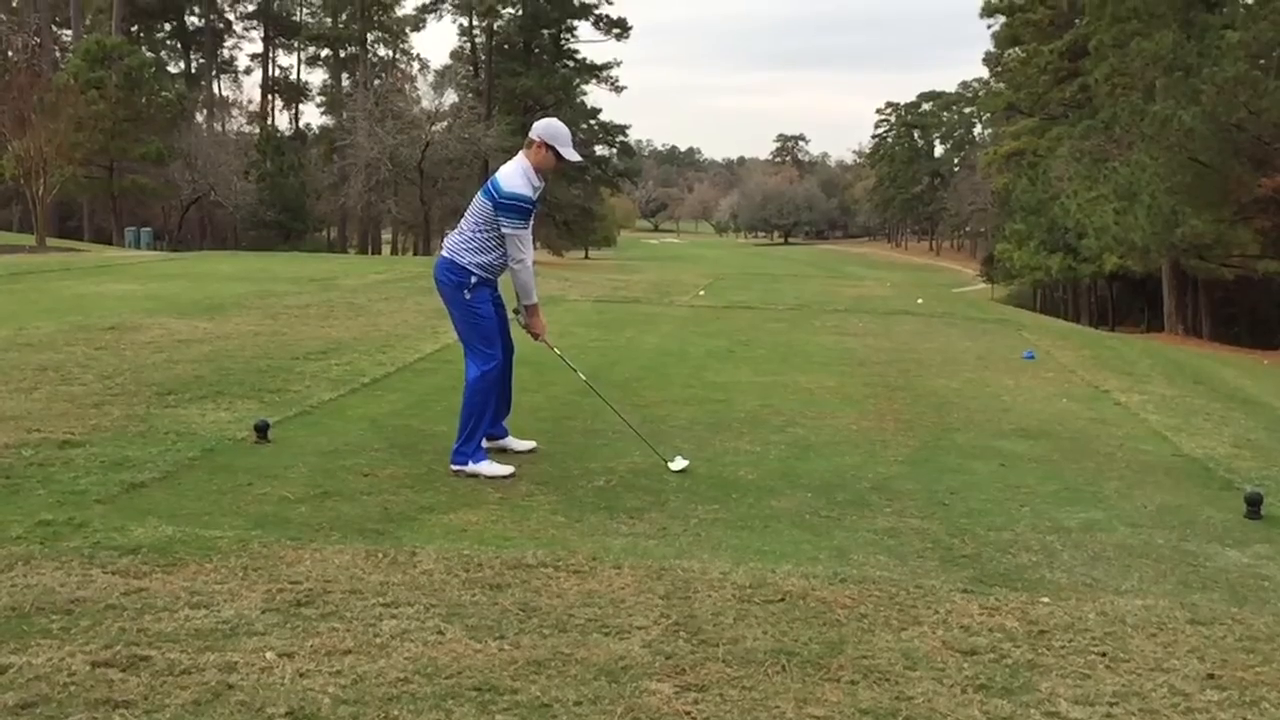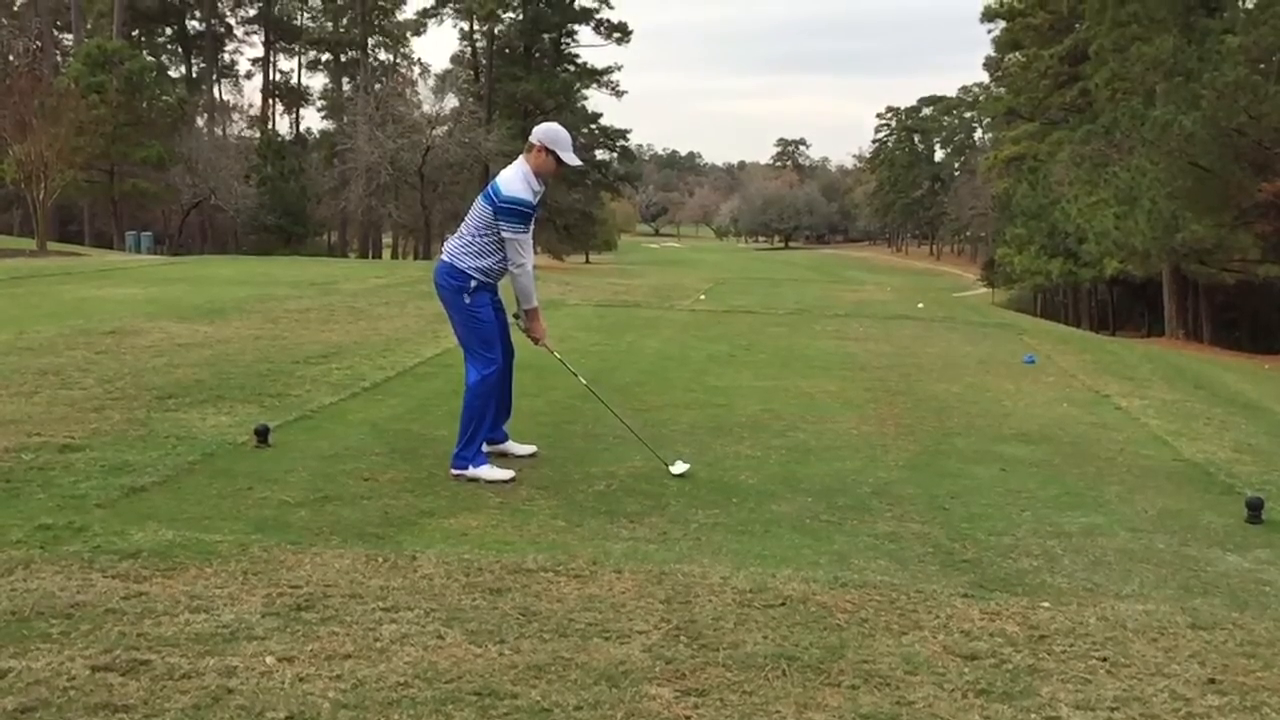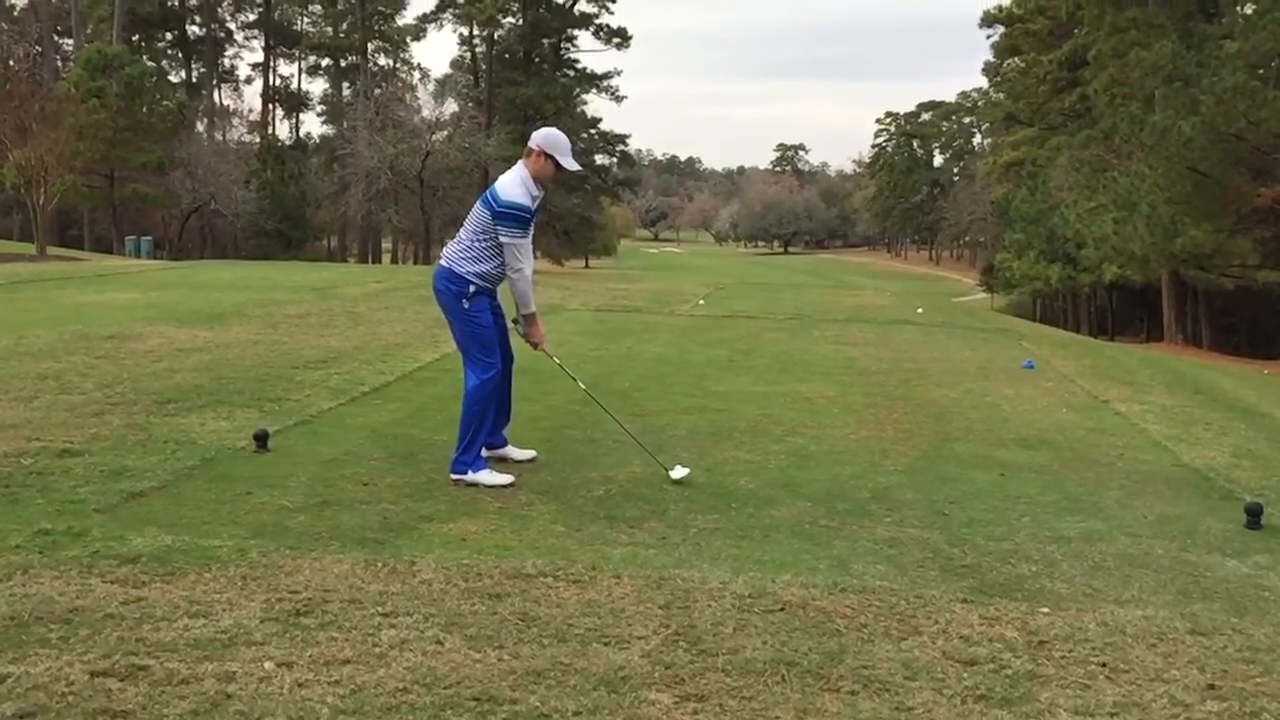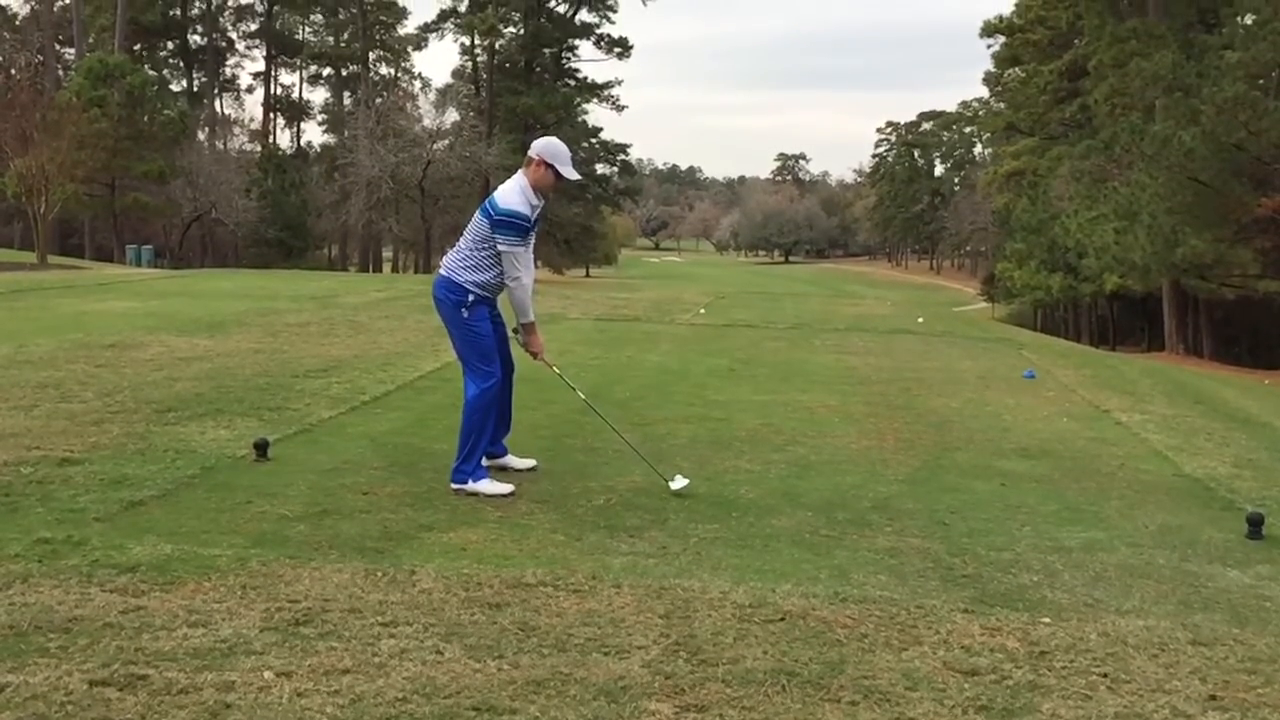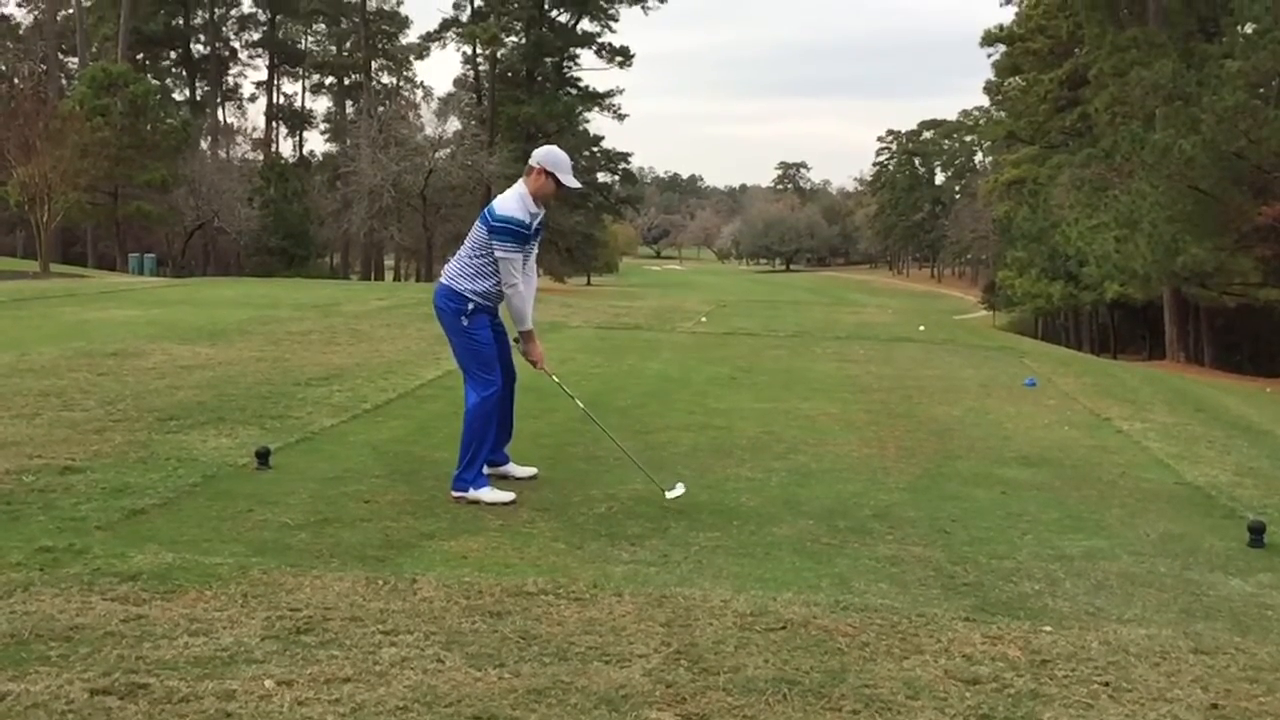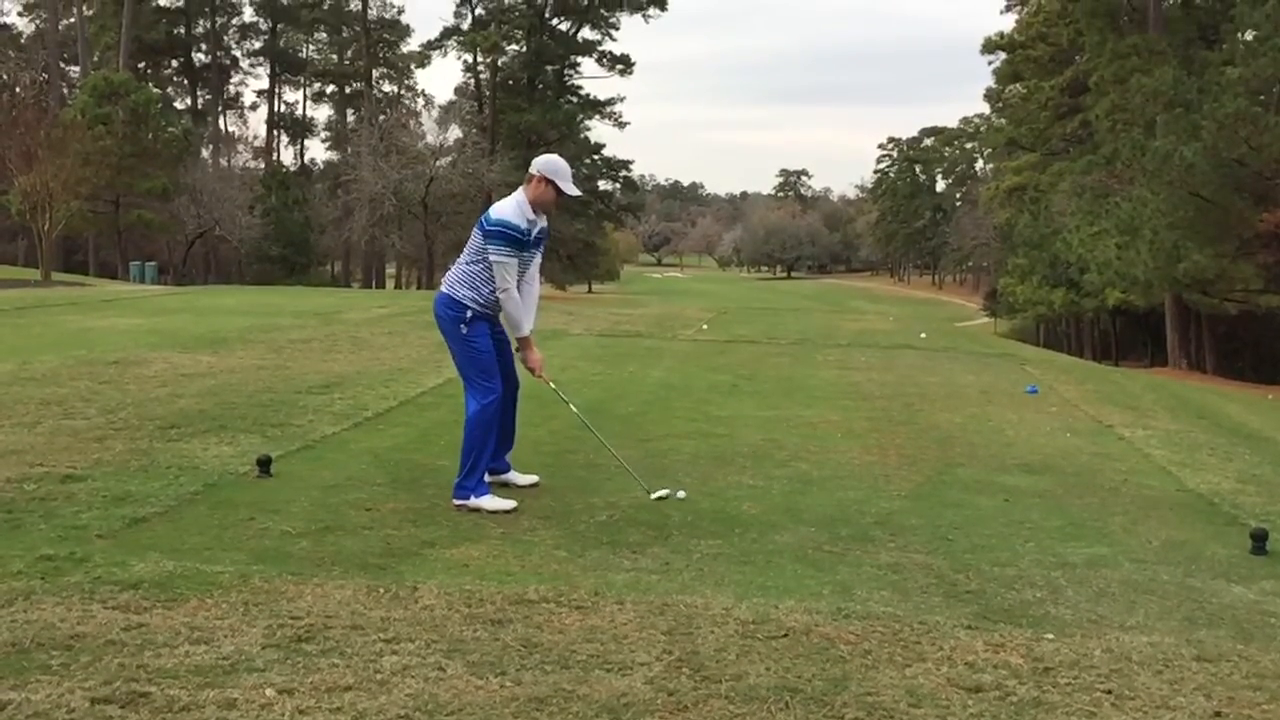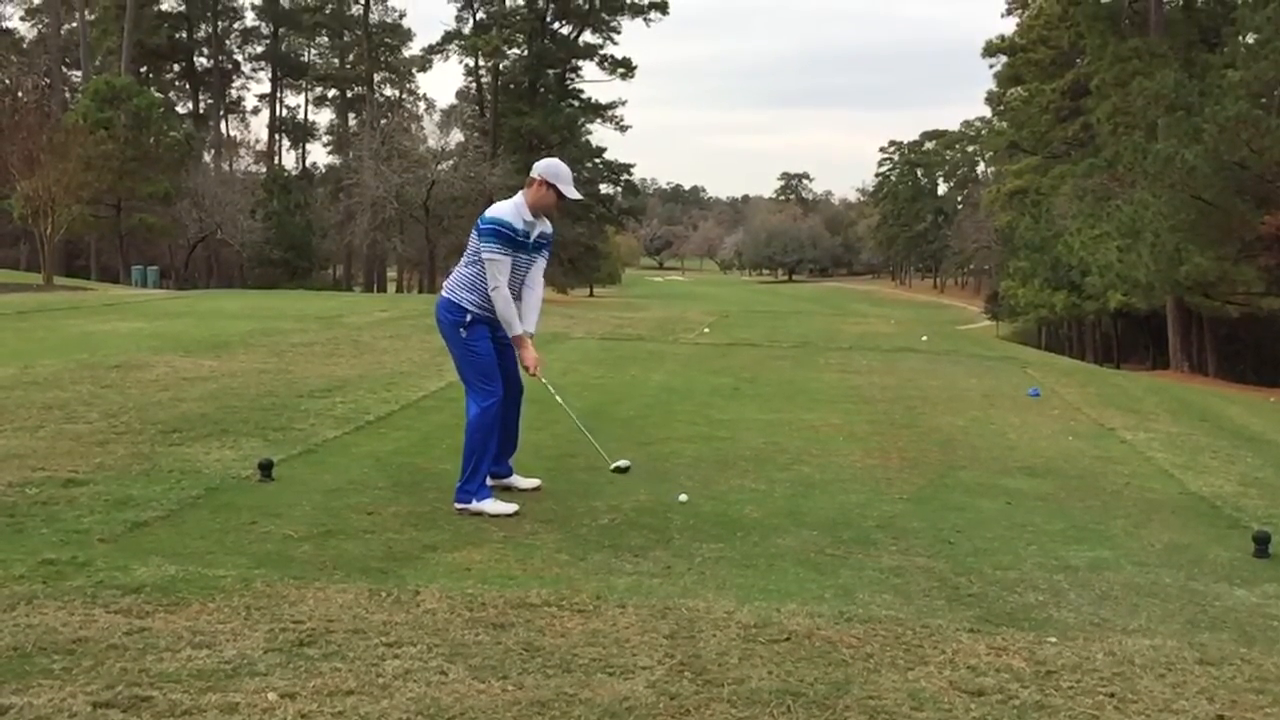
dt=0.7s
person 1, frame 1
left shoulder: (522, 177)
right shoulder: (515, 188)
left elbow: (519, 253)
right elbow: (519, 258)
left wrist: (526, 304)
right wrist: (533, 311)
left hip: (476, 275)
right hip: (461, 275)
left knee: (502, 353)
right knee: (486, 361)
left ankle: (494, 432)
right ankle: (467, 455)
person 1, frame 2
left shoulder: (524, 183)
right shoulder: (516, 193)
left elbow: (521, 257)
right elbow: (519, 262)
left wrist: (527, 309)
right wrist: (533, 314)
left hip: (477, 279)
right hip: (461, 279)
left knee: (503, 357)
right knee: (486, 364)
left ankle: (494, 436)
right ankle: (467, 460)
person 1, frame 3
left shoulder: (526, 189)
right shoulder: (514, 198)
left elbow: (522, 260)
right elbow: (517, 267)
left wrist: (526, 314)
right wrist: (531, 320)
left hip: (477, 284)
right hip: (460, 284)
left knee: (502, 361)
right knee: (485, 369)
left ankle: (493, 441)
right ankle: (467, 465)
person 1, frame 4
left shoulder: (530, 201)
right shoulder: (512, 206)
left elbow: (525, 265)
right elbow: (515, 276)
left wrist: (525, 323)
right wrist: (530, 328)
left hip: (478, 294)
right hip: (459, 293)
left knee: (503, 370)
right knee: (485, 378)
left ankle: (493, 449)
right ankle: (467, 474)
person 1, frame 5
left shoulder: (534, 212)
right shoulder: (509, 214)
left elbow: (528, 273)
right elbow: (512, 284)
left wrist: (526, 331)
right wrist: (529, 337)
left hip: (481, 303)
right hip: (459, 301)
left knee: (505, 379)
right knee: (485, 386)
left ankle: (494, 458)
right ankle: (468, 482)
person 1, frame 6
left shoulder: (538, 223)
right shoulder: (505, 219)
left elbow: (530, 281)
right elbow: (506, 289)
left wrist: (526, 336)
right wrist: (527, 344)
left hip: (484, 311)
right hip: (459, 309)
left knee: (508, 386)
right knee: (486, 393)
left ankle: (496, 466)
right ankle: (469, 489)
person 1, frame 7
left shoulder: (543, 230)
right shoulder: (500, 219)
left elbow: (533, 284)
right elbow: (498, 288)
left wrist: (527, 339)
right wrist: (521, 344)
left hip: (489, 316)
right hip: (461, 312)
left knee: (510, 390)
right knee: (486, 397)
left ankle: (498, 469)
right ankle: (470, 494)
